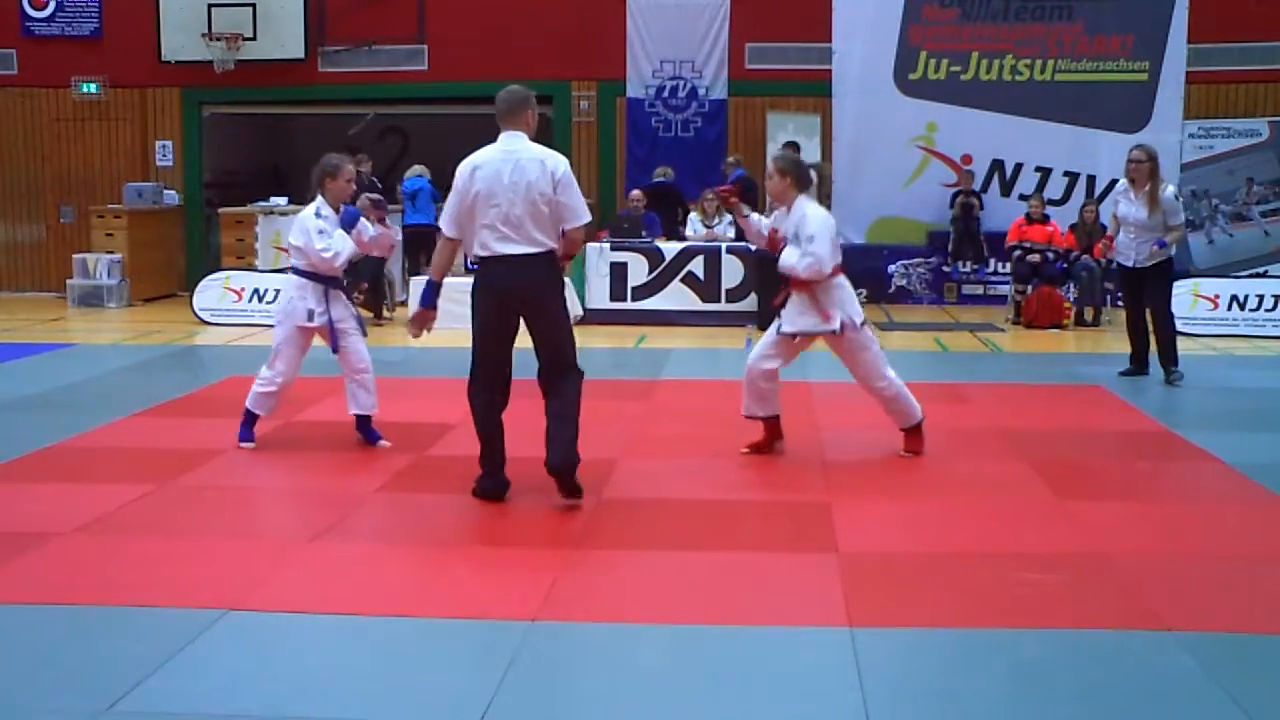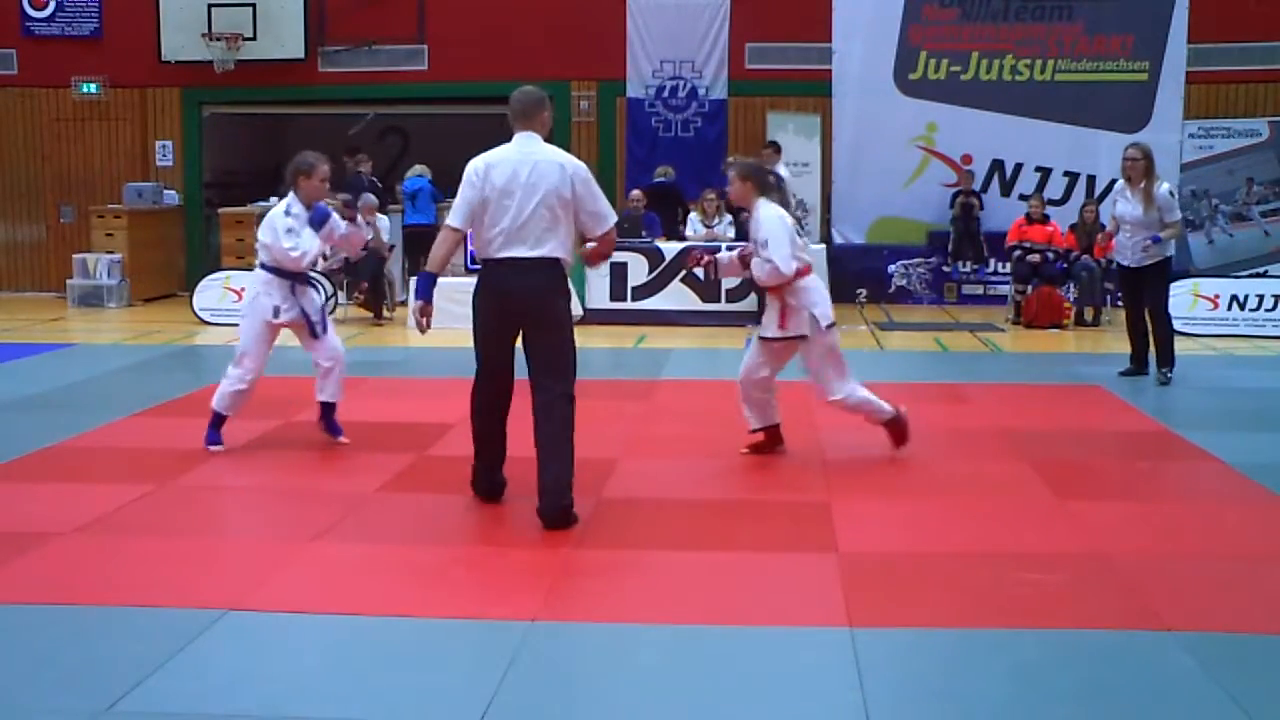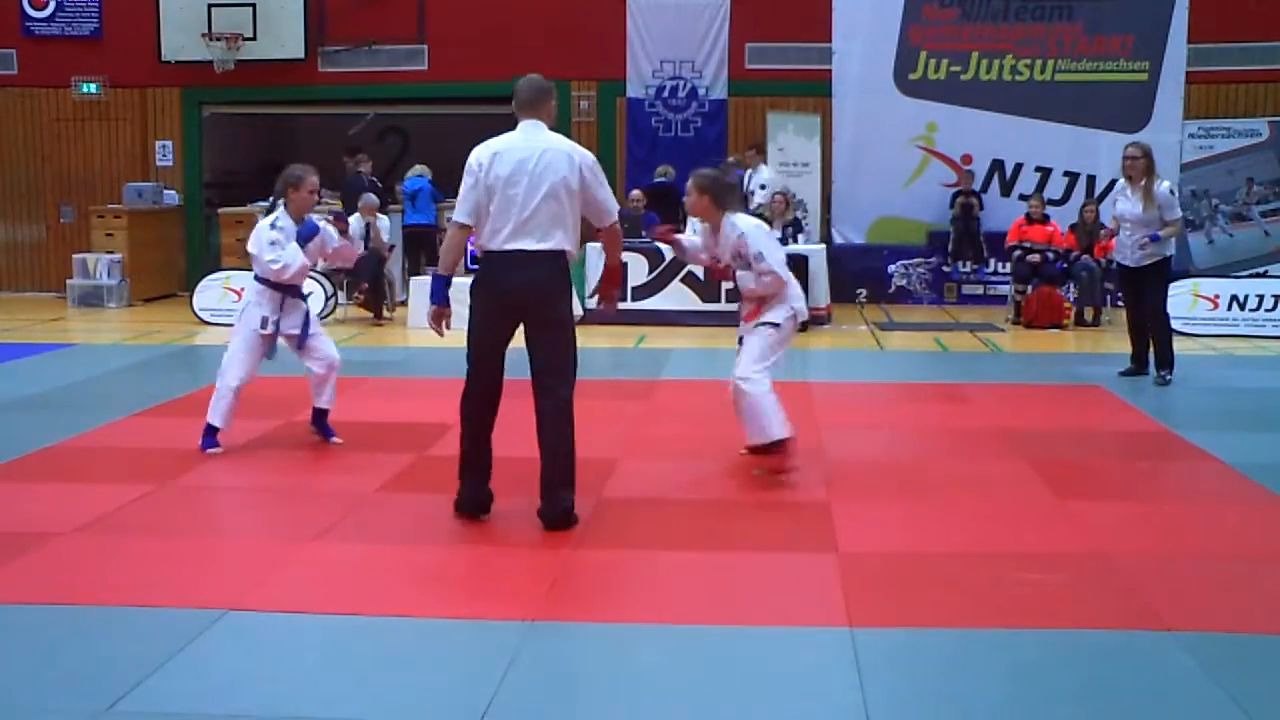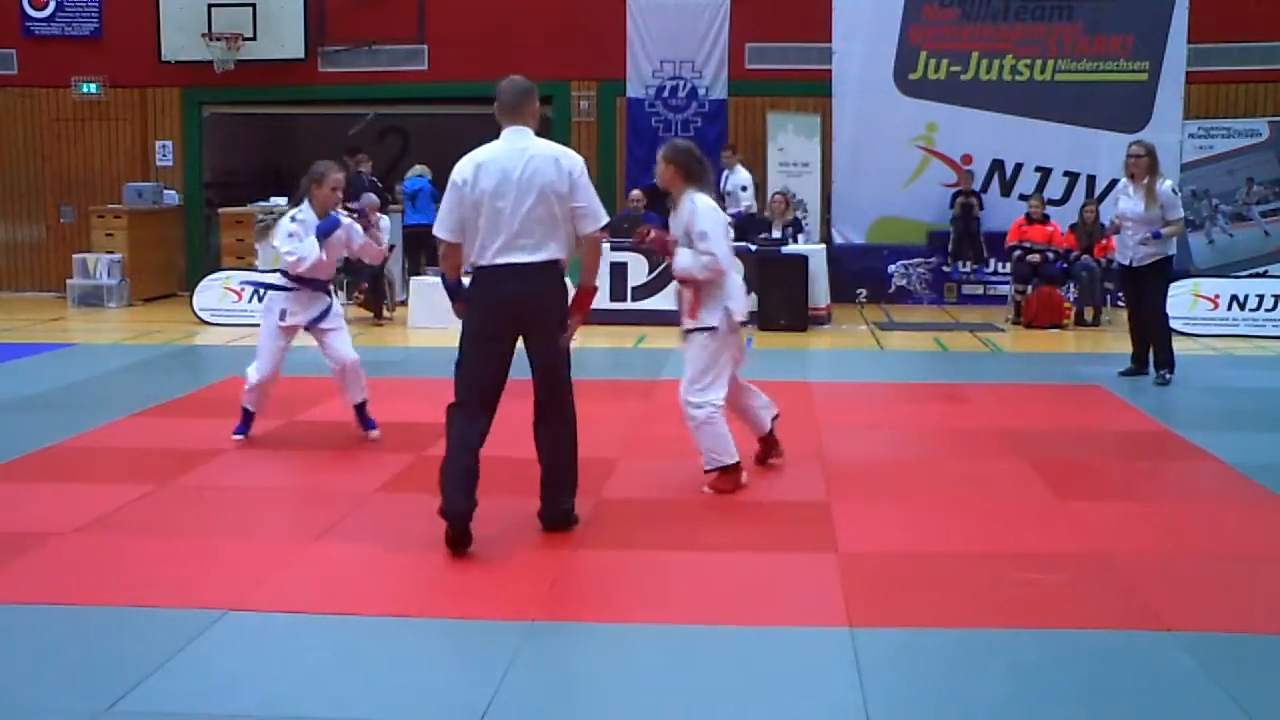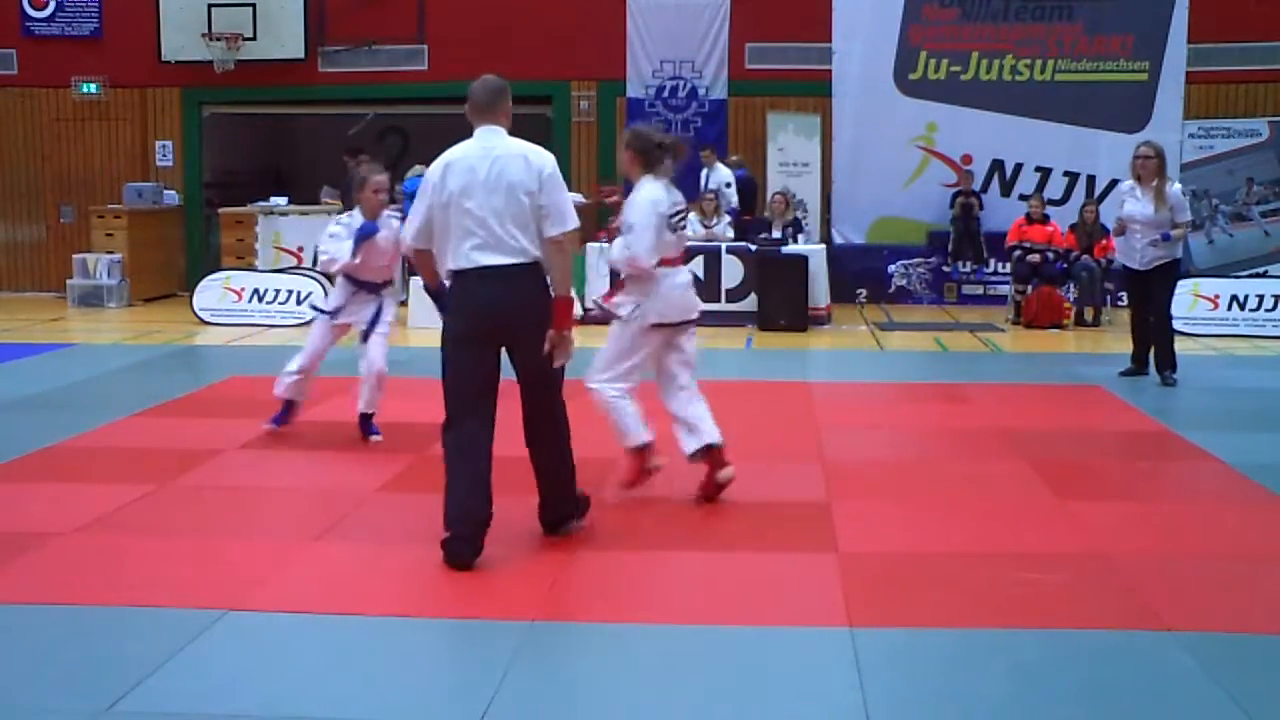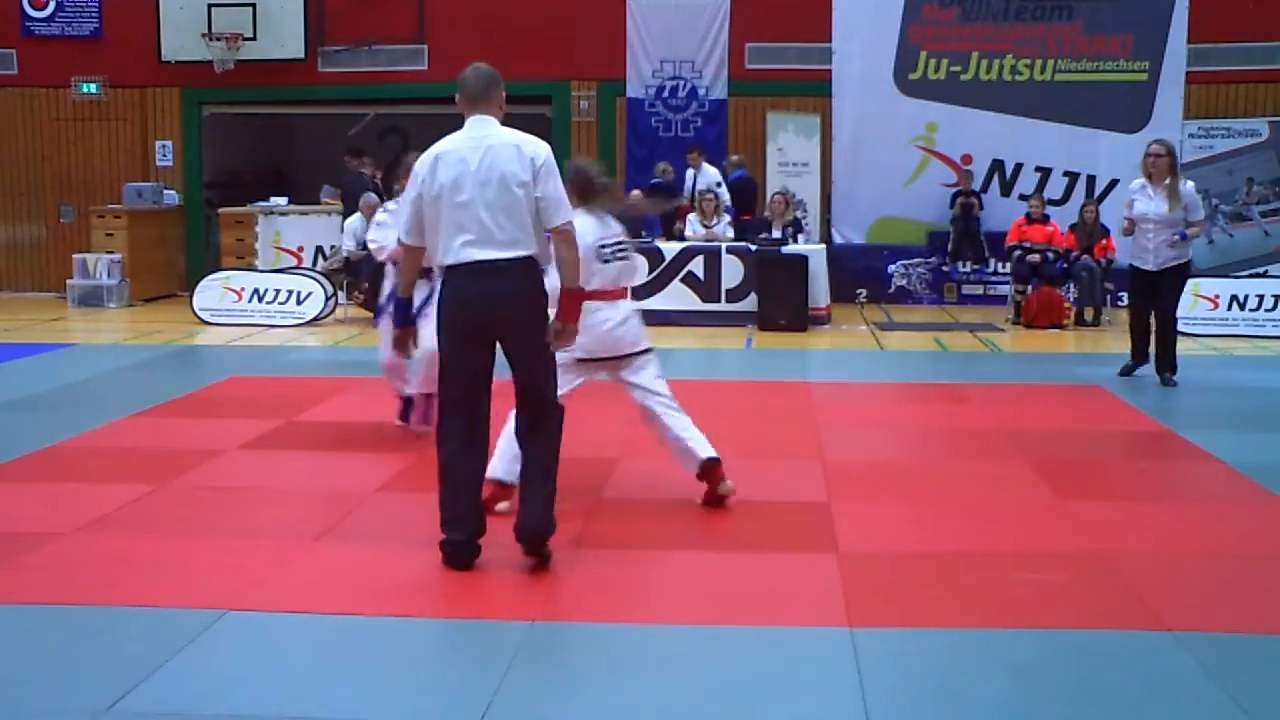
dt=0.2s
person 1, frame 1
left shoulder: (472, 166)
right shoulder: (553, 163)
left elbow: (450, 236)
right elbow: (576, 235)
left wrist: (430, 296)
left hip: (493, 278)
right hip: (541, 275)
left knee: (488, 380)
right knee: (562, 372)
left ankle: (493, 476)
right ankle: (562, 460)
person 1, frame 2
left shoulder: (483, 165)
right shoulder: (569, 166)
left elbow: (452, 230)
right elbow: (607, 236)
left wrist: (425, 286)
right wrist: (592, 256)
left hip: (495, 282)
right hip: (545, 282)
left knee: (491, 382)
right knee: (554, 390)
left ankle: (488, 478)
right ankle: (555, 499)
person 1, frame 3
left shoulder: (485, 154)
right shoulder: (576, 156)
left elbow: (460, 226)
right elbow: (610, 226)
left wrist: (440, 288)
right wrist: (611, 276)
left hip: (496, 276)
right hip: (548, 277)
left knee: (481, 384)
right knee: (554, 390)
left ankle: (473, 491)
right ankle: (557, 503)
person 1, frame 4
left shoulder: (470, 165)
right shoulder: (565, 161)
left elbow: (449, 246)
right elbow: (591, 238)
left wrist: (457, 292)
right wrist: (582, 299)
left hip: (491, 289)
right hip: (544, 287)
left knee: (471, 402)
right knee: (554, 399)
left ankle: (458, 507)
right ankle: (557, 507)
person 1, frame 5
left shoulder: (443, 167)
right shoulder: (536, 160)
left elbow: (420, 249)
right elbow: (560, 241)
left wrist: (443, 296)
right wrist: (562, 312)
left hip: (468, 296)
right hip: (525, 291)
left knee: (466, 418)
right knee: (544, 403)
left ankle: (464, 535)
right ankle: (559, 507)
person 1, frame 6
left shoulder: (433, 159)
right shoulder: (531, 150)
left elbow: (410, 248)
right elbow: (562, 231)
left wrist: (403, 314)
right wrist: (571, 302)
left hip: (460, 293)
right hip: (519, 288)
left knee: (460, 417)
right knee: (539, 409)
left ankle: (460, 539)
right ankle: (535, 524)
person 2, frame 1
left shoulder: (813, 217)
right shoulder: (785, 214)
left elbow: (818, 266)
right elbow: (764, 236)
left wrist: (782, 253)
right wrist: (739, 210)
left hip: (834, 305)
right hip: (800, 304)
left knee: (875, 375)
right knee: (760, 365)
left ankle: (912, 426)
right ankle: (773, 434)
person 2, frame 2
left shoulder: (769, 218)
right shoulder: (759, 217)
left elbow: (779, 270)
right elbow: (747, 258)
left wrist: (749, 265)
right wrist: (712, 262)
left hip: (805, 306)
right hip: (781, 308)
left knee: (835, 387)
right knee: (754, 376)
left ankle: (890, 418)
right ankle: (771, 435)
person 2, frame 3
left shoulder: (748, 229)
right shoulder: (714, 228)
left elbow: (775, 278)
right elbow: (704, 253)
left wrist: (733, 275)
right wrist: (676, 241)
left hip: (780, 305)
right hip: (756, 307)
left knee: (748, 378)
right knee: (750, 377)
left ankle: (776, 447)
right ankle: (771, 440)
person 2, frame 4
left shoulder: (700, 208)
right shoulder: (684, 206)
left elbow: (713, 265)
left wrist: (674, 255)
right wrist: (660, 241)
left hip: (714, 307)
right hip: (708, 305)
left knee: (697, 393)
right knee: (728, 385)
left ankle: (727, 468)
right ankle: (767, 436)
person 2, frame 5
left shoulder: (643, 200)
right shoulder: (667, 192)
left elbow: (637, 259)
left wrist: (613, 246)
right wrist: (623, 236)
left hip: (649, 298)
right hip: (676, 293)
left knee: (605, 381)
right knee: (680, 387)
left ankle: (641, 452)
right ankle: (715, 462)
person 2, frame 6
left shoulder: (572, 231)
right shoulder: (615, 227)
left hip: (585, 330)
right hip: (623, 325)
right knee: (660, 404)
left ankle: (502, 487)
right ankle: (714, 474)
person 3, frame 1
left shoulder: (346, 215)
right shoulder: (310, 218)
right elbow: (329, 259)
right wrist: (346, 231)
left hip: (332, 297)
right hip: (302, 296)
left knee: (360, 364)
right knee: (280, 368)
left ankle: (365, 427)
right ankle: (247, 425)
person 3, frame 2
left shoulder: (320, 214)
right shoulder: (280, 215)
left elbow: (352, 246)
right elbow: (295, 258)
left wrist: (352, 220)
right wrist: (314, 229)
left hip: (300, 292)
right hip: (269, 292)
left knee: (332, 353)
right knee: (248, 365)
left ankle: (327, 418)
right ankle: (215, 426)
person 3, frame 3
left shoulder: (314, 227)
right shoulder: (269, 228)
left elbow: (346, 259)
right elbow: (279, 270)
left wrist: (344, 233)
right wrist: (301, 243)
left hip: (294, 303)
right hip: (263, 304)
left knee: (328, 359)
right knee: (236, 372)
left ankle: (320, 421)
right ankle: (210, 432)
person 3, frame 4
left shoulder: (342, 224)
right shoulder: (292, 222)
left elbow: (374, 256)
right elbow: (296, 262)
right wrist: (319, 237)
left hip: (322, 299)
right hip: (288, 297)
left knee: (346, 360)
right knee: (265, 367)
left ankle: (362, 414)
right ankle: (246, 419)
person 3, frame 5
left shoulder: (394, 225)
right shoulder: (342, 224)
right elbow: (329, 263)
right wrist: (356, 242)
left hip: (378, 302)
right hip: (345, 297)
left knee: (375, 365)
right knee: (309, 357)
left ankle: (366, 419)
right ankle: (287, 408)
person 3, frame 6
right shoulder: (390, 212)
right elbow: (379, 249)
left hip: (431, 287)
right hip: (399, 285)
left knee: (430, 346)
right knee: (392, 356)
left ankle: (423, 400)
right ankle: (408, 400)
person 4, frame 1
left shoulder: (1167, 193)
right shoulder: (1121, 188)
left elbow: (1178, 230)
left wrist: (1162, 244)
right wrist: (1110, 237)
left hip: (1157, 263)
right hip: (1126, 261)
left knee: (1161, 312)
right knee: (1133, 313)
left ankle: (1170, 366)
right ankle: (1139, 363)
person 4, frame 2
left shoulder: (1162, 191)
right shoulder: (1120, 188)
left elbow: (1175, 228)
left wrist: (1155, 240)
right wrist: (1109, 233)
left hip: (1155, 262)
right hip: (1125, 261)
left knee: (1158, 312)
right knee: (1133, 313)
left ankle: (1165, 366)
right ankle: (1139, 362)
person 4, frame 3
left shoulder: (1162, 189)
right shoulder: (1120, 187)
left elbow: (1176, 227)
left wrist: (1154, 237)
right wrist: (1112, 230)
left hip: (1155, 261)
right hip: (1125, 260)
left knee: (1156, 312)
right knee: (1134, 312)
left ankle: (1164, 368)
right ankle: (1139, 362)
person 4, frame 4
left shoulder: (1164, 188)
right shoulder: (1122, 187)
left elbow: (1178, 226)
left wrist: (1156, 234)
right wrist: (1115, 227)
left hip: (1157, 260)
right hip: (1127, 260)
left knee: (1155, 311)
right knee: (1135, 312)
left ankle: (1164, 367)
right ankle: (1139, 362)
person 4, frame 5
left shoulder: (1173, 191)
right shoulder: (1126, 188)
left elbow: (1184, 229)
left wrist: (1166, 237)
right wrist: (1119, 228)
left hip: (1164, 263)
right hip: (1132, 262)
left knee: (1160, 314)
right knee: (1138, 313)
left ankle: (1166, 369)
right ankle: (1139, 362)
person 4, frame 6
left shoulder: (1185, 189)
right shoulder: (1136, 187)
left elbow: (1198, 226)
left wrist: (1183, 236)
right wrist: (1128, 228)
left hip: (1174, 264)
right hip: (1140, 262)
left knee: (1166, 315)
right knee: (1138, 312)
left ankle: (1166, 370)
right ankle: (1138, 356)
